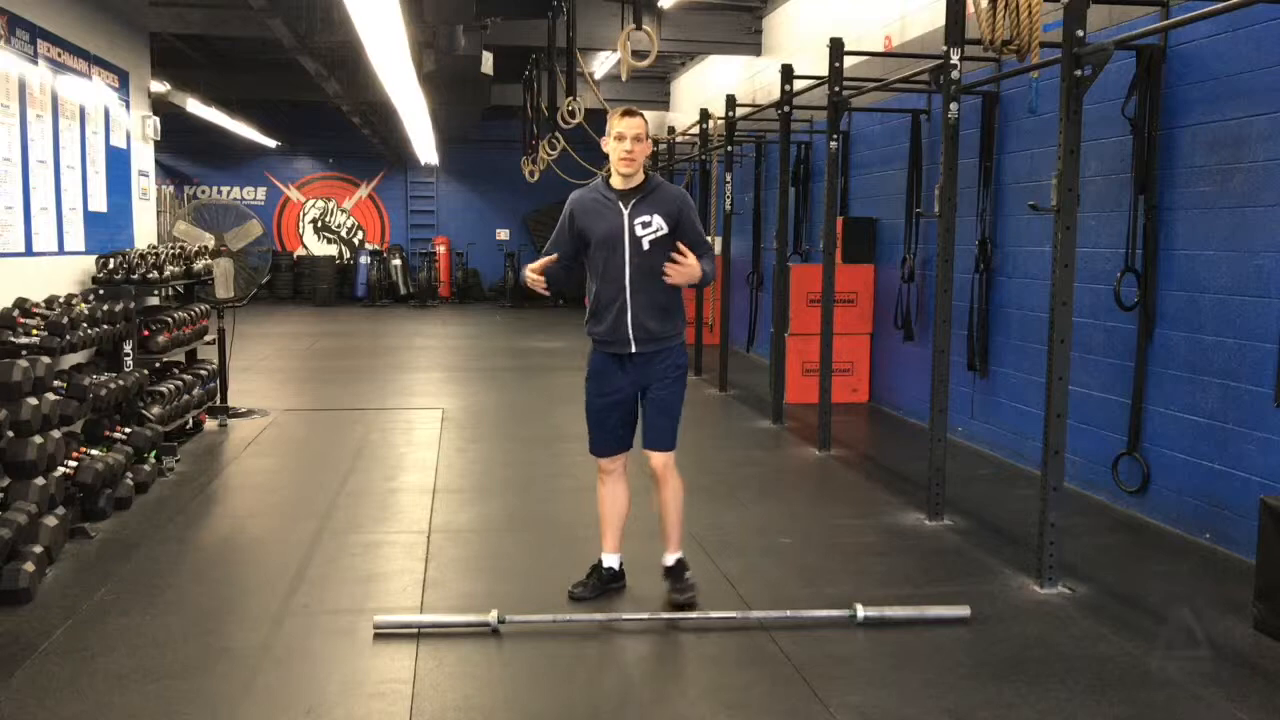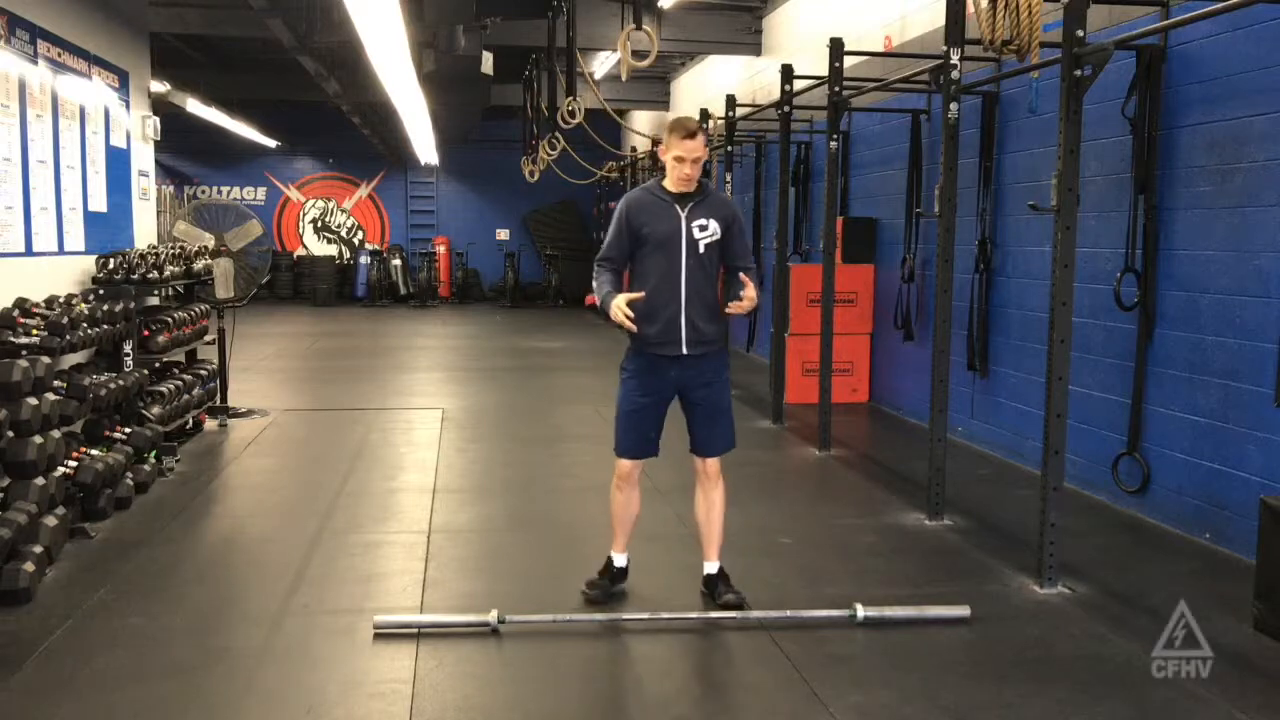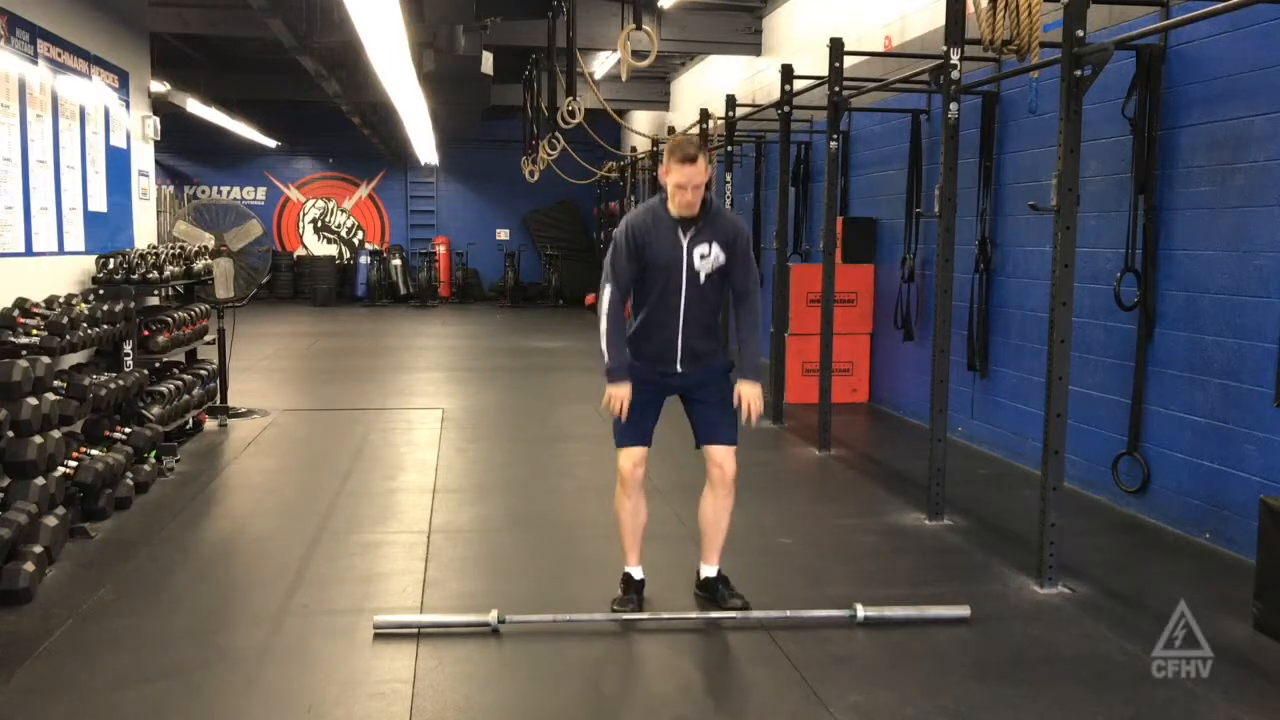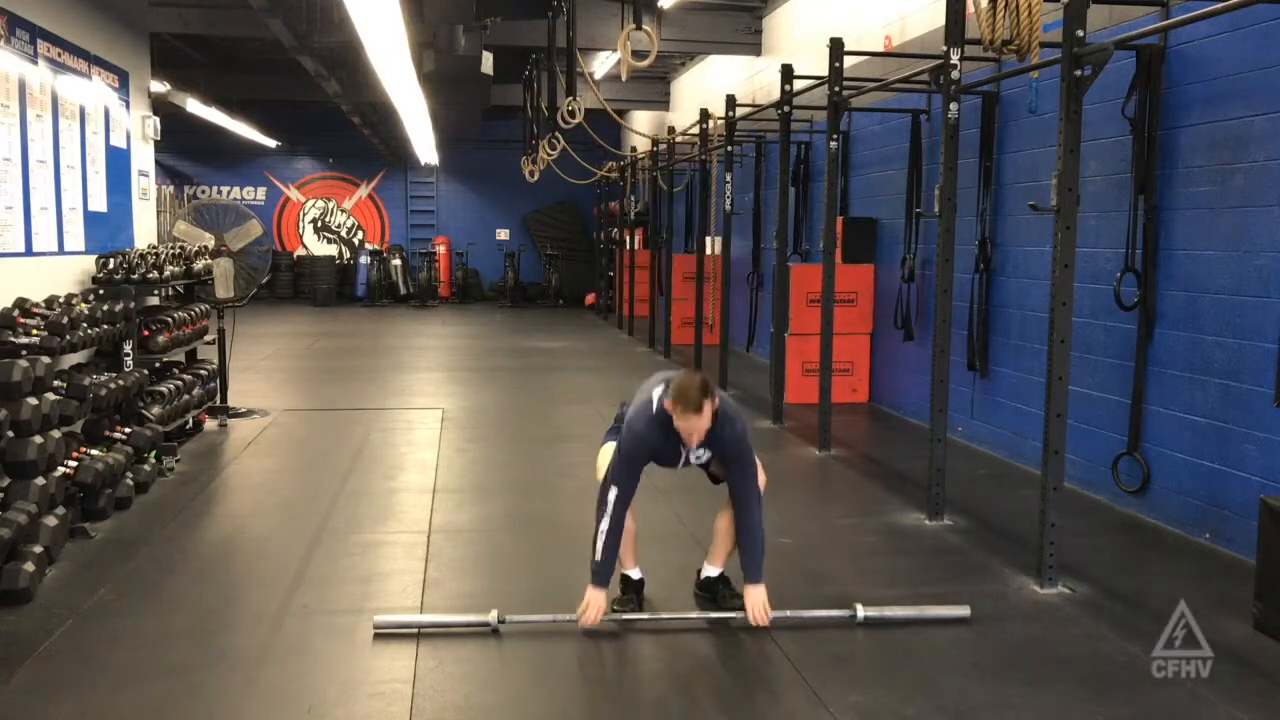
dt=0.5s
person 1, frame 1
left shoulder: (673, 200)
right shoulder: (583, 203)
left elbow: (707, 260)
right elbow: (561, 262)
left wrist: (697, 273)
right wrist: (535, 272)
left hip: (662, 352)
right hip: (607, 354)
left knee: (660, 462)
right knee: (608, 464)
left ankle: (674, 563)
right ankle: (610, 565)
person 1, frame 2
left shoulder: (722, 208)
right shoulder: (635, 205)
left elbow: (740, 268)
right elbow: (606, 266)
left wrist: (748, 292)
right wrist: (610, 299)
left hip: (706, 358)
right hip: (646, 356)
left knee: (710, 468)
right knee: (626, 468)
left ankle: (712, 571)
right ankle: (616, 564)
person 1, frame 3
left shoulder: (729, 229)
right shoulder: (637, 226)
left elbow: (747, 300)
right elbow: (613, 299)
left wrist: (749, 372)
right wrist: (616, 373)
left hip: (706, 365)
right hip: (644, 367)
left knee: (724, 470)
right knee: (630, 470)
left ankle: (710, 575)
right ankle: (633, 576)
person 1, frame 4
left shoulder: (731, 425)
right shoulder: (641, 426)
left elbow: (747, 500)
right elbow: (614, 500)
left wrist: (754, 581)
right wrist: (598, 583)
left knee: (754, 483)
right knee: (609, 477)
left ankle: (710, 577)
right ankle: (631, 579)
